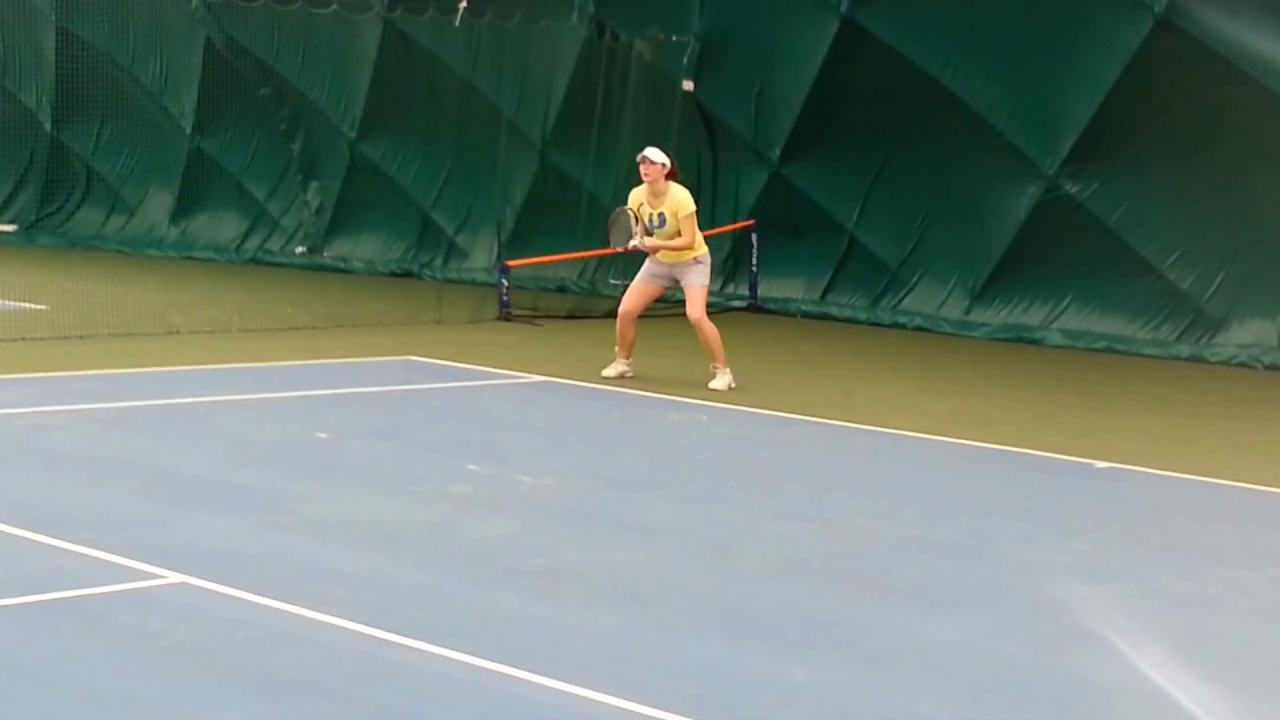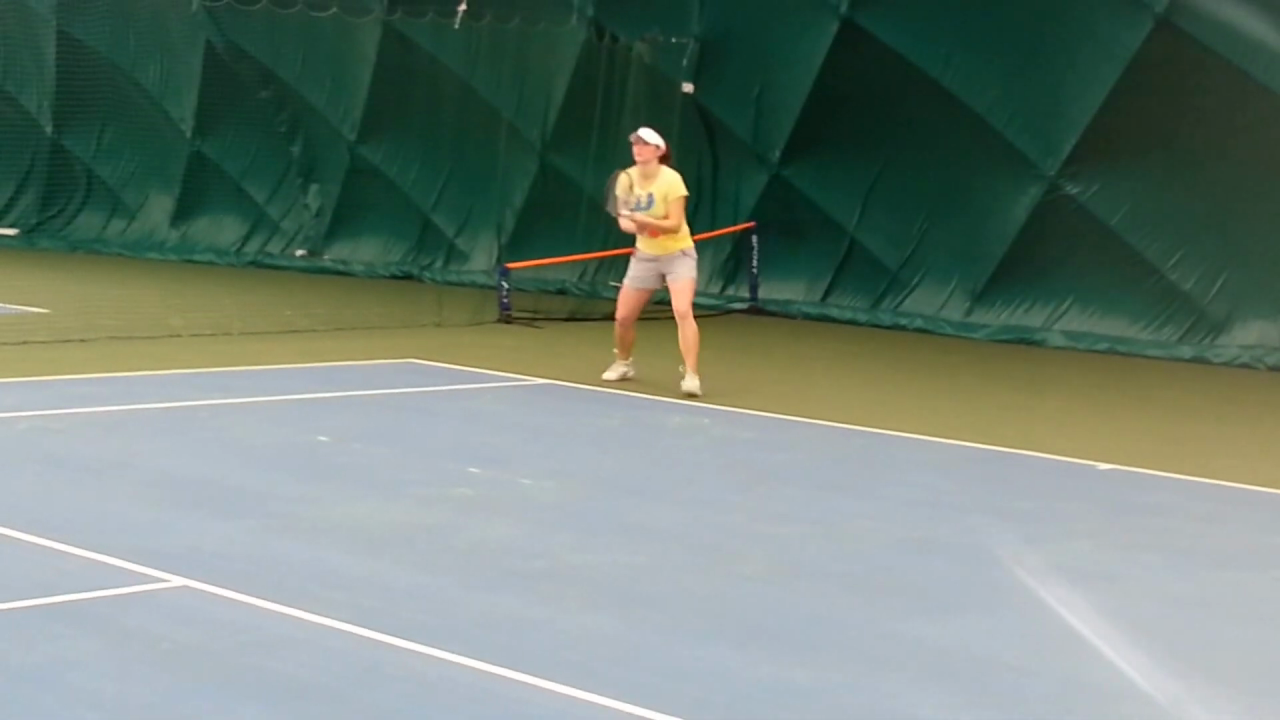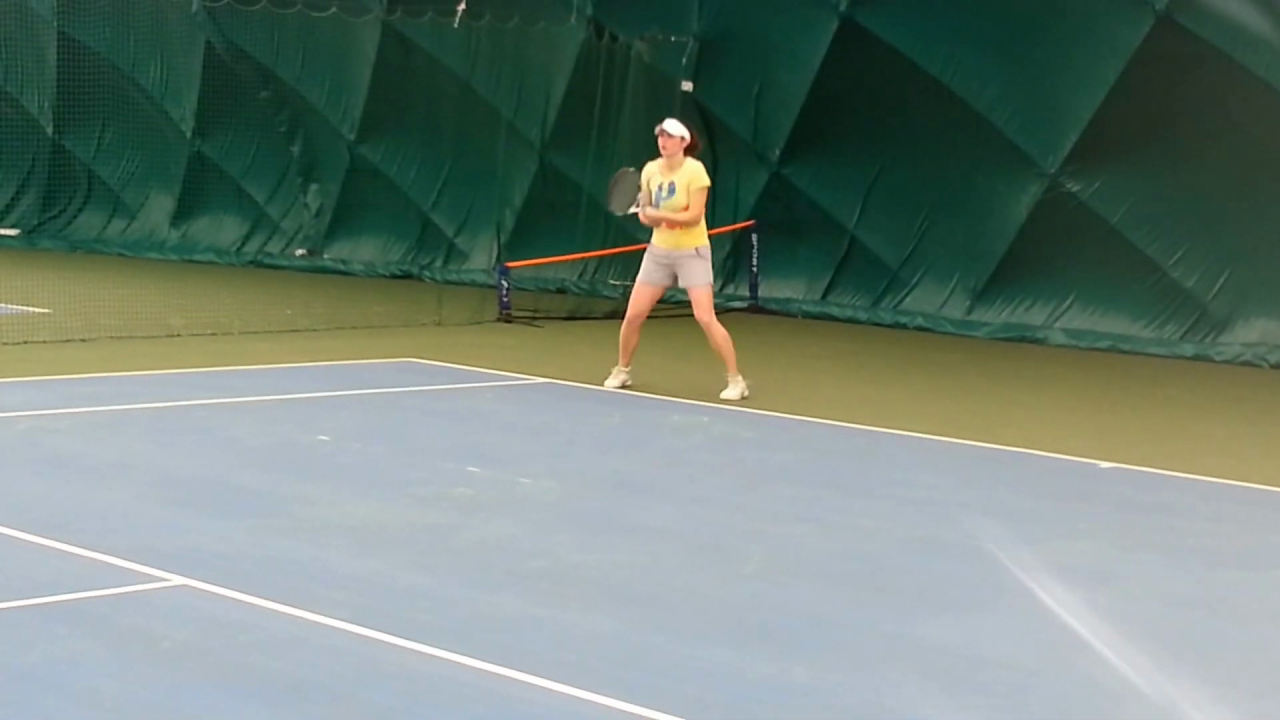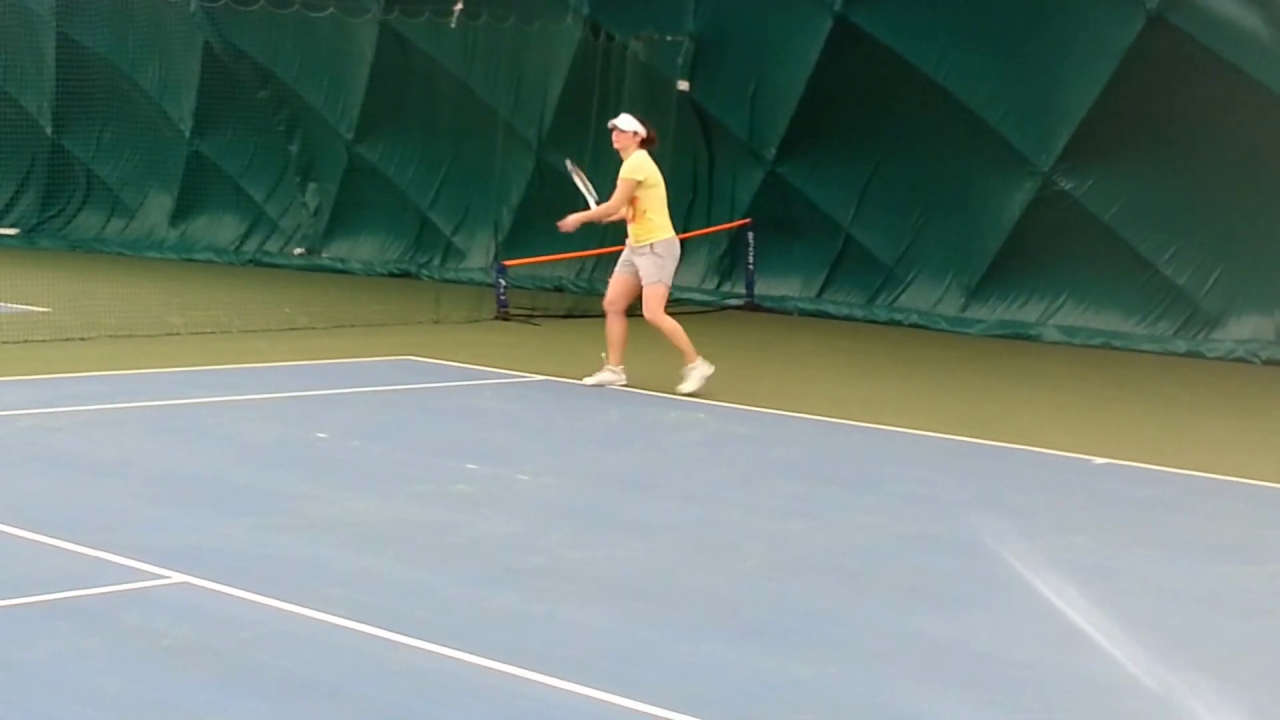
dt=0.5s
person 1, frame 1
left shoulder: (680, 196)
right shoulder: (636, 196)
left elbow: (689, 241)
right elbow: (639, 234)
left wrist: (657, 243)
right wrist: (644, 244)
left hip: (692, 260)
right hip: (659, 261)
left knee: (696, 315)
right knee: (626, 311)
left ankle: (723, 372)
right ankle: (623, 362)
person 1, frame 2
left shoulder: (671, 179)
right shoulder: (628, 179)
left elbow: (676, 224)
right elbow: (624, 220)
left wrist: (642, 219)
right wrist: (633, 226)
left hip: (679, 254)
right hip: (645, 255)
left knee: (682, 310)
right knee: (623, 316)
left ankle: (691, 375)
right ankle: (623, 363)
person 1, frame 3
left shoulder: (695, 170)
right shoulder: (650, 170)
left elbow: (695, 216)
right elbow: (644, 213)
left wrist: (661, 215)
right wrist: (648, 216)
left hip: (692, 253)
right hip: (659, 252)
left knee: (706, 318)
right knee: (633, 315)
left ankle: (736, 380)
right ankle: (622, 370)
person 1, frame 4
left shoulder: (636, 164)
right shoulder: (629, 162)
left elbow: (614, 205)
left wrist: (579, 218)
right wrist: (619, 217)
left hip: (659, 246)
right hip: (637, 246)
left knee: (654, 313)
right knee: (612, 305)
left ankle: (697, 364)
right ankle: (614, 369)
